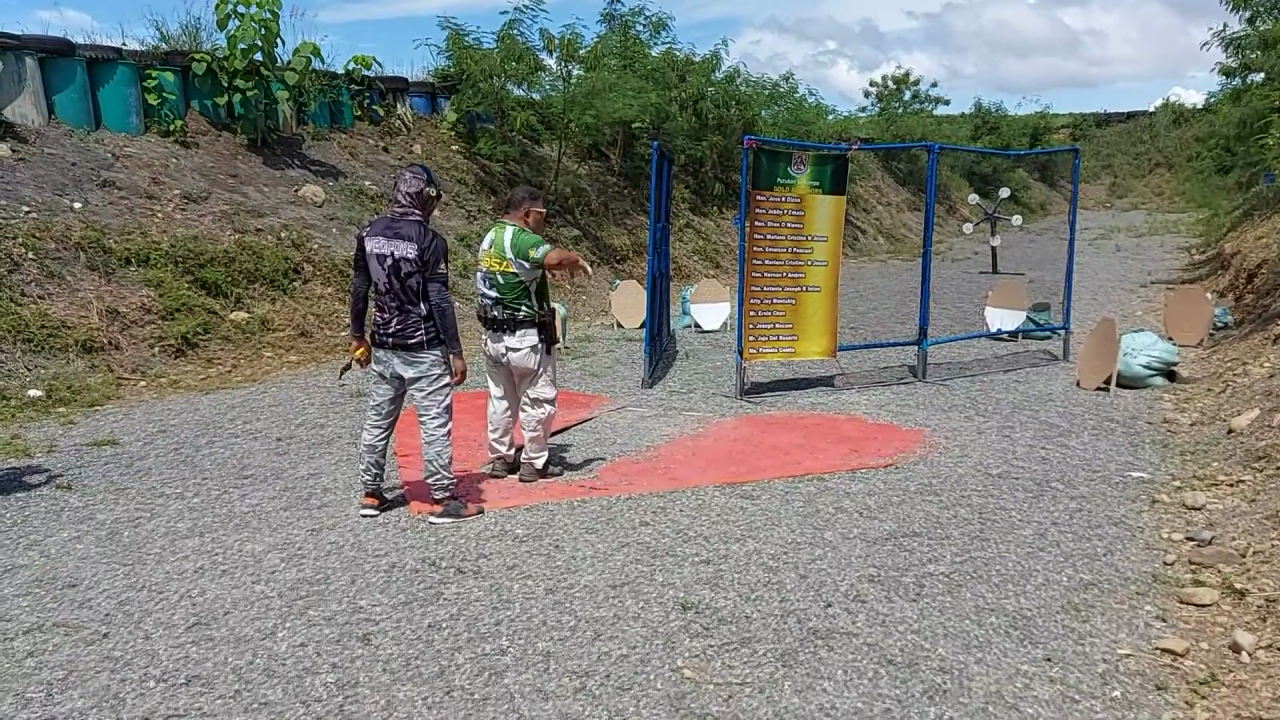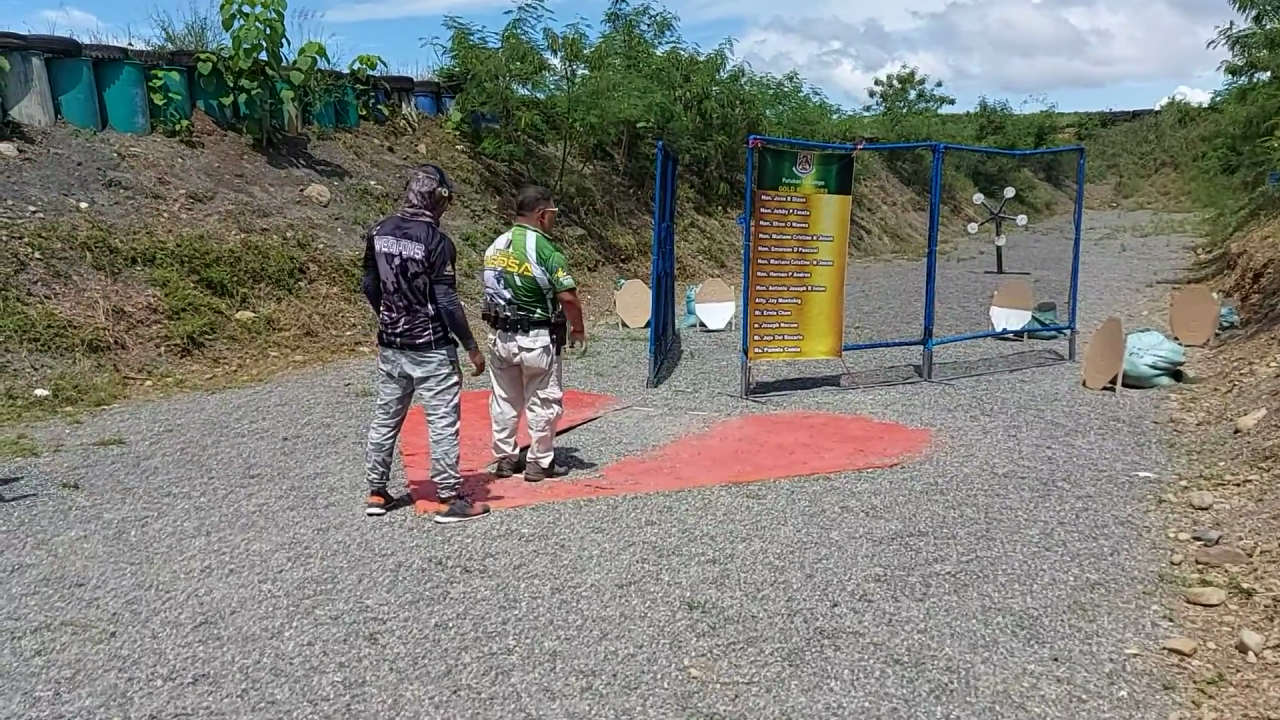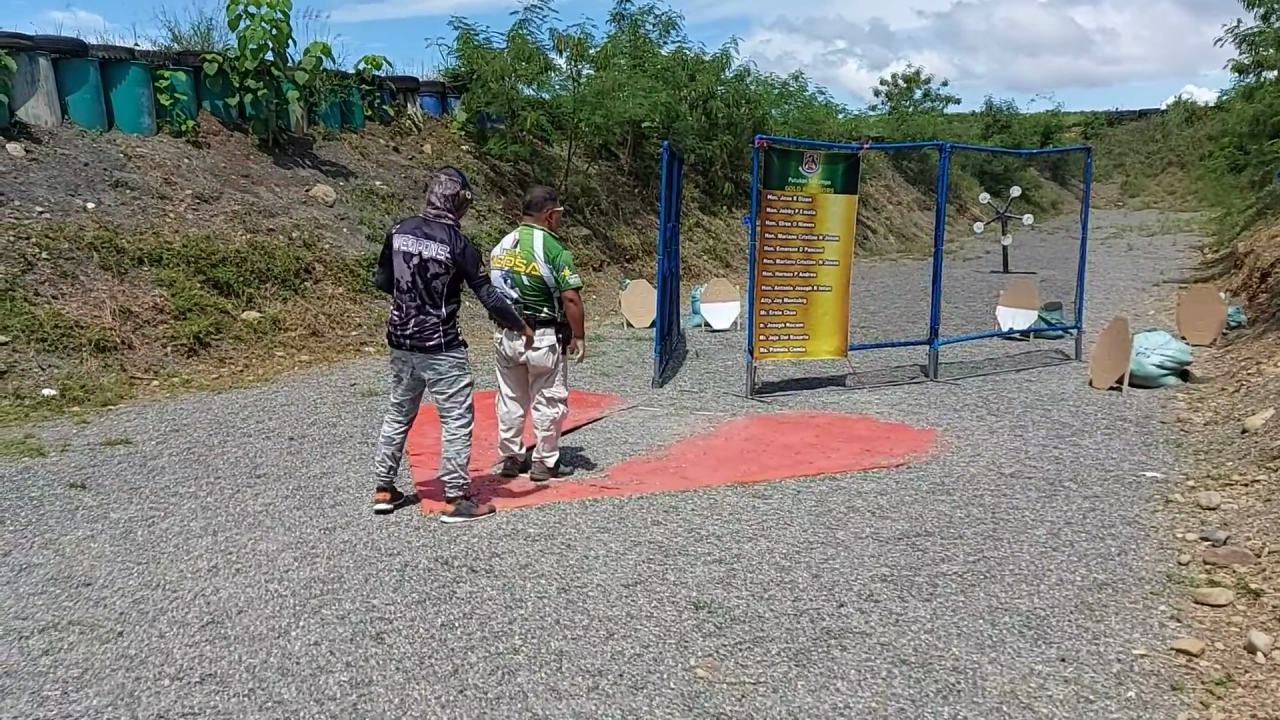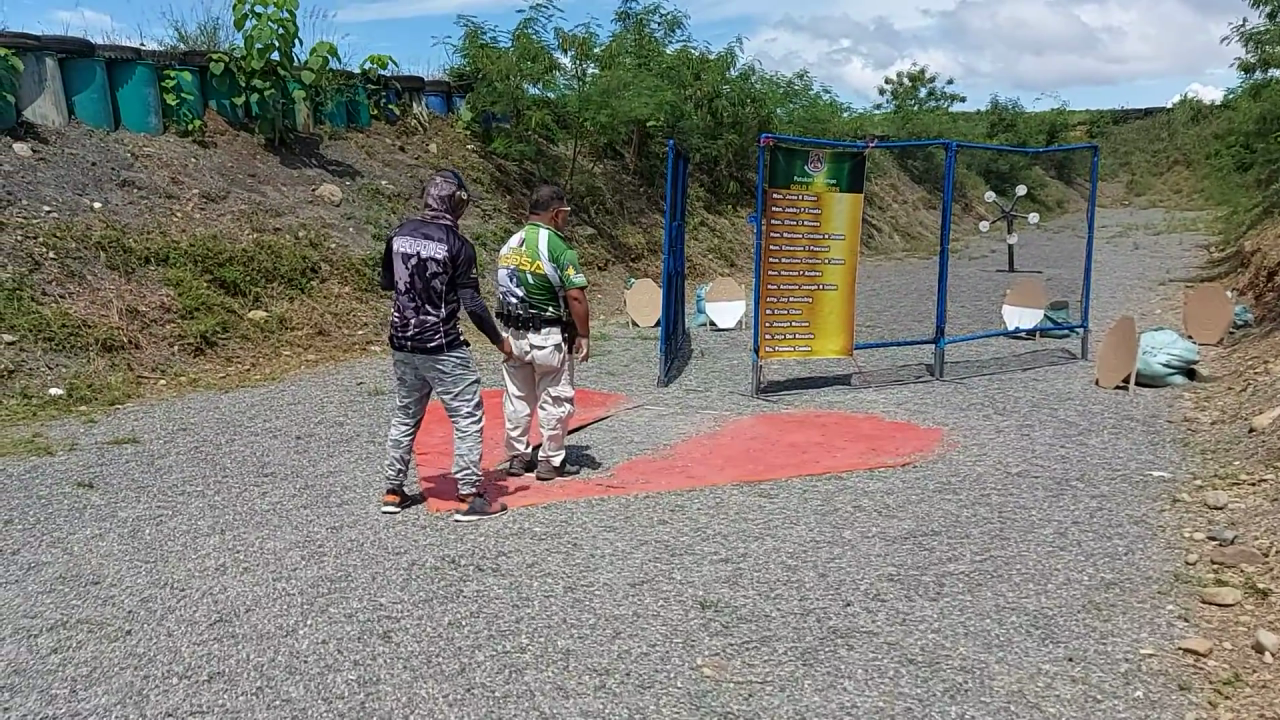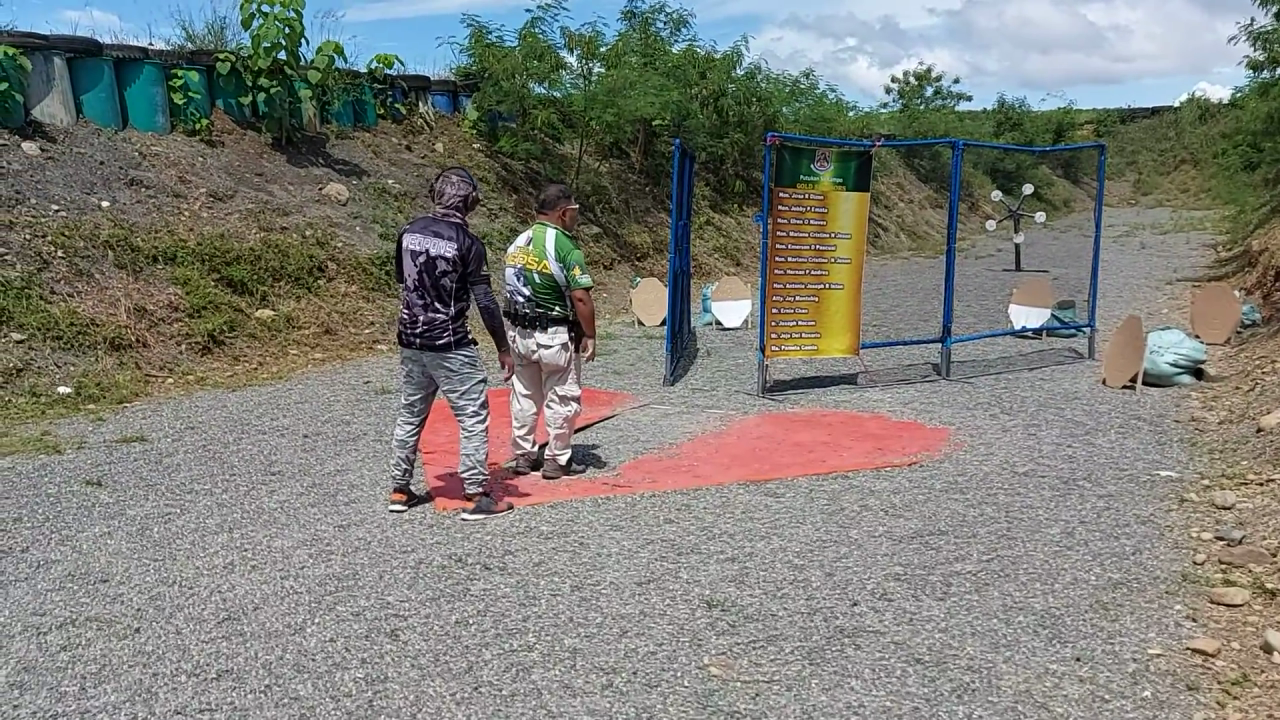
dt=0.5s
person 1, frame 1
left shoulder: (370, 233)
right shoulder: (429, 240)
left elbow: (359, 288)
right elbow: (439, 301)
left wrist: (358, 335)
right wrist: (456, 352)
left hip: (384, 345)
right hip: (423, 348)
left knee: (378, 419)
right knee: (435, 423)
left ankle: (371, 494)
right ankle: (443, 500)
person 1, frame 2
left shoulder: (380, 231)
right shoulder: (436, 242)
left elbow: (370, 286)
right elbow: (447, 303)
right wrist: (473, 348)
left hip: (391, 345)
right hip: (430, 347)
left knee: (385, 418)
right knee: (443, 421)
left ankle: (376, 493)
right ankle: (450, 499)
person 1, frame 3
left shoulder: (400, 231)
right shoulder: (458, 245)
left elbow: (381, 281)
right elbow: (489, 298)
right wrist: (521, 327)
left hip: (402, 342)
right hip: (441, 347)
left knee: (398, 414)
right knee: (457, 421)
left ankle: (383, 489)
right ankle: (457, 500)
person 1, frame 4
left shoulder: (400, 234)
right shoulder: (456, 245)
left elbow: (386, 282)
right elbow: (473, 304)
right wrist: (499, 340)
left hip: (403, 344)
right hip: (442, 347)
left knee: (404, 416)
right knee: (467, 418)
left ankle: (393, 491)
right ankle: (469, 498)
person 1, frame 5
left shoulder: (410, 231)
right shoulder: (466, 242)
right elbow: (485, 301)
right wrist: (503, 348)
left hip: (412, 342)
right hip: (450, 345)
left knee: (410, 414)
right knee: (473, 418)
left ankle: (400, 490)
right ankle: (476, 497)
person 2, frame 1
left shoulder: (489, 240)
right shoulder: (523, 238)
right elbow: (554, 258)
right wrist: (577, 260)
left hip: (493, 336)
right hip: (526, 337)
left knee: (500, 399)
right knee: (537, 401)
left ankle: (499, 459)
right ankle: (534, 463)
person 2, frame 2
left shoulder: (495, 245)
right shoulder: (545, 249)
left elbow: (491, 288)
right elbow: (567, 297)
right wrist: (578, 329)
left hip: (499, 336)
right hip: (536, 338)
left knee: (504, 400)
right knee: (543, 402)
left ankle: (504, 459)
right ankle: (539, 463)
person 2, frame 3
left shoulder: (502, 245)
right shoulder: (552, 248)
left elbow: (496, 291)
right elbow: (570, 297)
right wrist: (578, 336)
left hip: (506, 335)
right hip: (543, 337)
left knee: (510, 399)
right knee: (549, 401)
left ankle: (510, 459)
right ankle: (544, 463)
person 2, frame 4
left shoulder: (510, 244)
right shoulder: (557, 246)
left elbow: (506, 288)
right elbow: (575, 296)
right wrist: (583, 335)
left hip: (513, 334)
right hip: (548, 336)
left knee: (517, 398)
right knee: (555, 400)
left ankle: (517, 458)
right ankle: (551, 462)
person 2, frame 5
left shoulder: (517, 243)
right shoulder: (564, 246)
left elbow: (513, 287)
right elbow: (580, 297)
right wrist: (589, 335)
left hip: (519, 333)
right hip: (555, 336)
left knee: (523, 397)
right knee: (562, 400)
left ankle: (523, 457)
right ankle: (557, 461)
